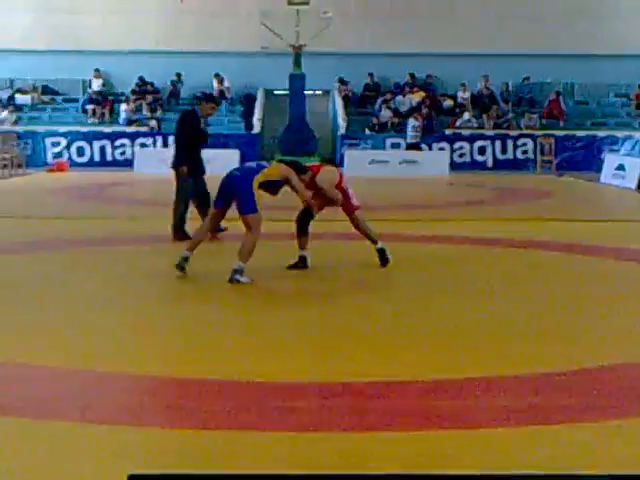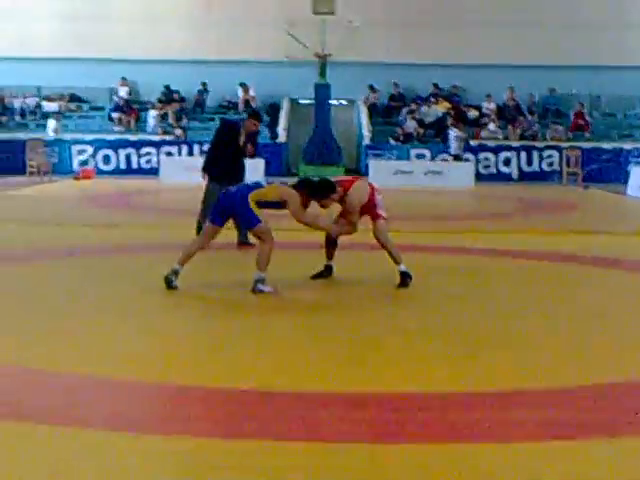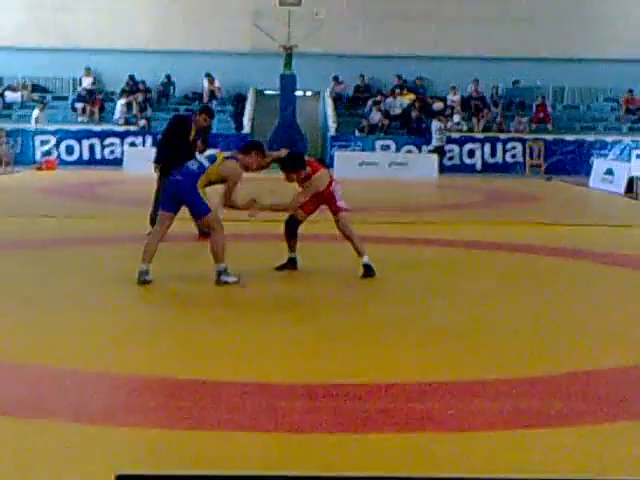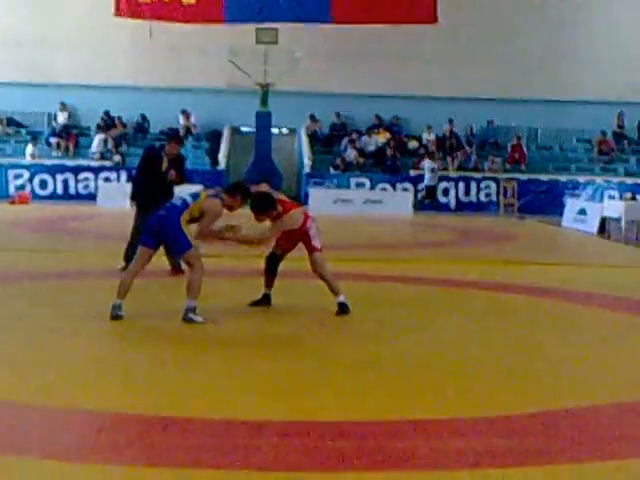
dt=0.5s
person 1, frame 1
left shoulder: (270, 167)
right shoulder: (290, 172)
left elbow: (272, 190)
right elbow: (305, 196)
right wrist: (312, 207)
left hip: (230, 177)
right hip: (245, 184)
left knee: (211, 222)
right knee: (254, 230)
left ankle: (185, 258)
right ankle: (237, 272)
person 1, frame 2
left shoulder: (283, 190)
right shoulder: (292, 195)
left elbow: (301, 212)
right elbow: (302, 217)
right wrist: (330, 228)
left hip: (228, 195)
right hip: (242, 201)
left knee: (203, 238)
right knee: (267, 240)
left ankle: (173, 272)
right ankle: (259, 282)
person 1, frame 3
left shoulder: (229, 156)
right shoulder: (235, 169)
right elbow: (226, 201)
right wrist: (242, 206)
left hip: (174, 182)
right hip: (190, 187)
left knee: (159, 229)
right knee: (216, 228)
left ankle: (143, 272)
right ankle: (222, 273)
person 1, frame 4
left shoulder: (213, 193)
right shoulder: (217, 207)
right elbow: (200, 234)
left hip: (156, 217)
right hip: (172, 222)
left knee: (137, 265)
right knee: (196, 265)
left ankle: (117, 307)
right ankle: (190, 311)
person 2, frame 1
left shoulder: (201, 119)
right shoulder: (187, 116)
right elbow: (179, 140)
left wrist: (204, 137)
right wrist: (181, 163)
left hip: (195, 163)
right hip: (185, 164)
left knee: (203, 196)
right knee: (183, 197)
right ankle: (178, 231)
person 2, frame 2
left shoulder: (253, 133)
right shoulder: (228, 126)
right elbow: (214, 146)
right wrist: (206, 168)
left hip: (235, 174)
right hip: (217, 172)
right knee: (209, 204)
left ankle: (243, 238)
right ankle: (201, 235)
person 2, frame 3
left shoulder: (205, 128)
right shoulder: (178, 120)
right elbow: (164, 140)
right wrist: (158, 161)
right hip: (169, 165)
right knee: (160, 196)
left ankle: (203, 229)
right ankle: (155, 226)
person 2, frame 4
left shoulder: (179, 159)
right shoulder: (150, 152)
left elbow: (181, 179)
right elbow: (139, 174)
left wrist: (175, 177)
right wrist: (134, 196)
left hip: (165, 201)
right hip: (145, 200)
right knee: (137, 232)
left ankle: (176, 265)
right ankle: (129, 262)
person 3, frame 1
left shoulder: (320, 180)
right shoulder: (304, 173)
left elbow: (338, 200)
left hip: (339, 188)
right hip: (324, 190)
left knee: (358, 221)
right knee: (302, 219)
left ankle: (380, 248)
right ankle: (302, 259)
person 3, frame 2
left shoulder: (351, 199)
left elbow: (353, 228)
left hip: (373, 201)
right hip: (358, 203)
left knee: (380, 237)
right knee: (331, 233)
left ankle: (404, 272)
right ankle: (328, 268)
person 3, frame 3
left shoulder: (315, 181)
left elbow: (290, 206)
left wrist: (262, 207)
left hip: (329, 193)
right hip: (312, 194)
left knee: (344, 228)
right knee: (291, 223)
left ankle: (366, 264)
right ankle: (292, 260)
person 3, frame 4
left shoulder: (283, 222)
right shoulder: (272, 197)
left elbow: (258, 240)
right elbow: (261, 187)
left wrist: (232, 236)
left hip: (307, 230)
right hip: (291, 231)
left knee: (318, 269)
right knee: (272, 260)
left ankle: (342, 302)
right ankle: (267, 296)
